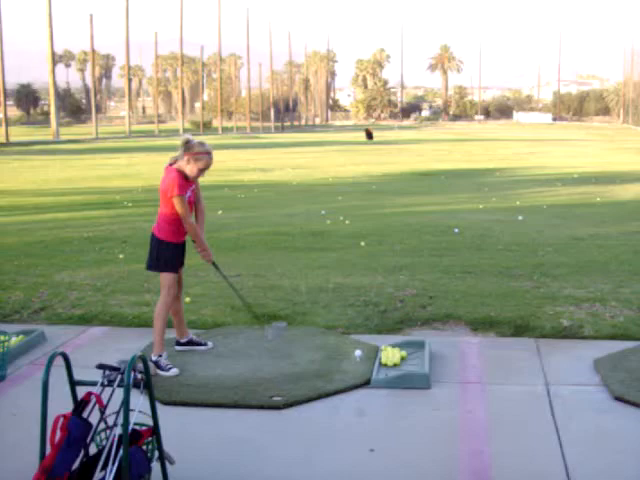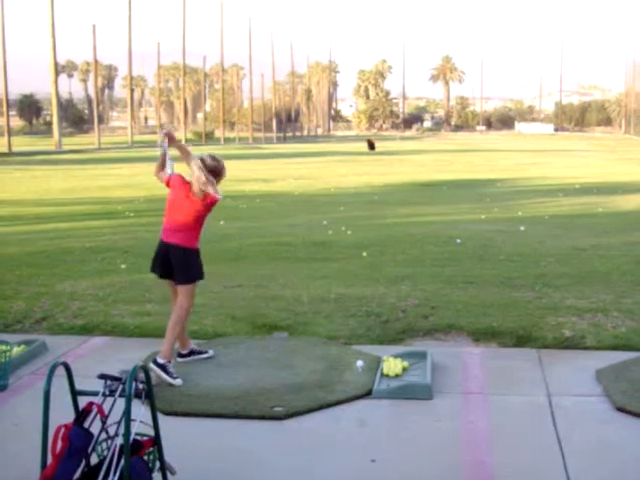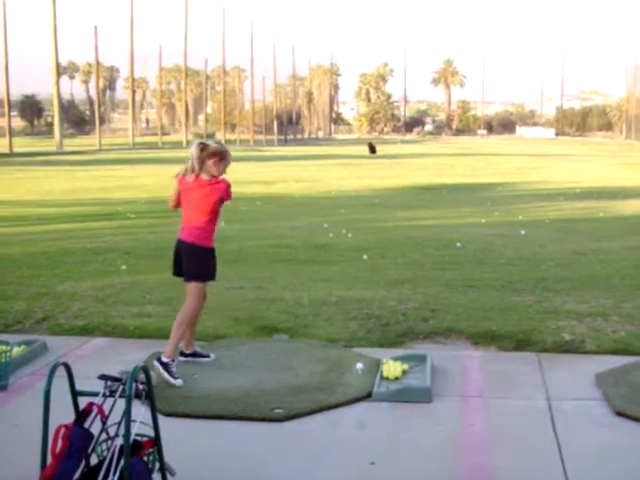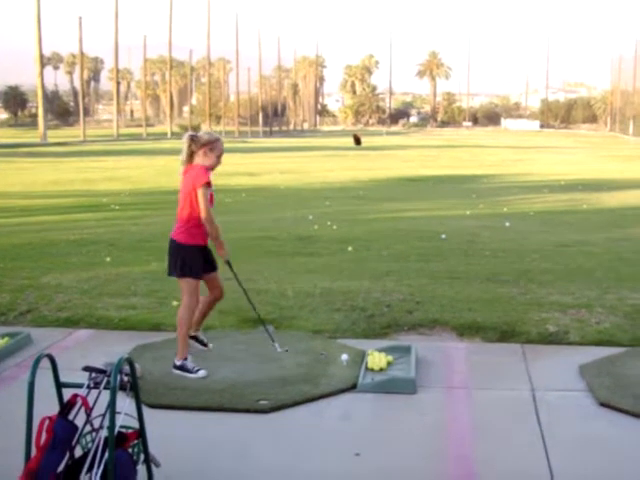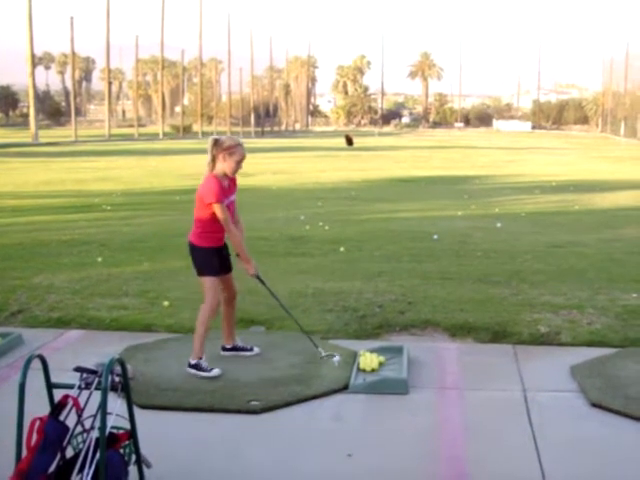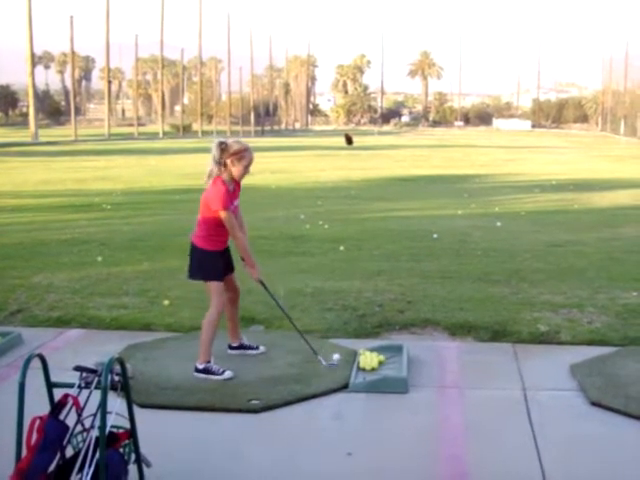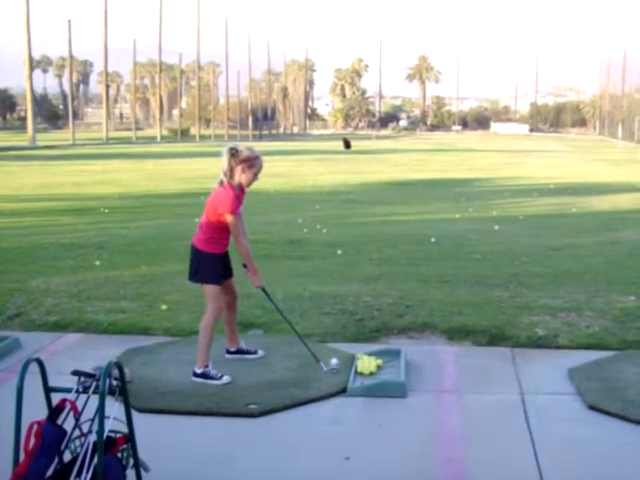
dt=0.5s
person 1, frame 1
left shoulder: (187, 175)
right shoulder: (174, 181)
left elbow: (199, 207)
right elbow: (188, 220)
left wrist: (201, 241)
right wrist: (203, 247)
left hip: (177, 240)
right hip: (165, 242)
left knee: (177, 288)
right knee: (168, 293)
left ankle: (183, 337)
right ankle: (157, 354)
person 1, frame 2
left shoulder: (176, 182)
right shoulder: (212, 199)
left elbow: (158, 172)
right elbow: (194, 164)
left wrist: (167, 147)
right wrist: (178, 145)
left hip: (165, 247)
right hip: (185, 252)
left knee: (179, 301)
right knee: (183, 305)
left ankle: (185, 348)
right ankle: (163, 359)
person 1, frame 3
left shoulder: (184, 178)
right shoulder: (222, 186)
left elbow: (173, 205)
left hip: (184, 243)
right hip: (200, 248)
left knee: (199, 297)
right knee: (192, 303)
left ankle: (188, 348)
right ankle: (166, 357)
person 1, frame 4
left shoulder: (193, 172)
right shoulder: (200, 173)
left elbow: (201, 214)
right elbow: (205, 216)
left wrist: (213, 240)
right wrist: (220, 244)
left hip: (197, 244)
right hip: (185, 244)
left knee: (217, 291)
right knee: (190, 301)
left ankle: (193, 330)
right ankle: (181, 360)
person 1, frame 5
left shoulder: (231, 181)
right shoulder: (212, 187)
left elbow: (236, 219)
right elbow: (229, 227)
left wrist: (242, 252)
right wrist: (247, 260)
left hip: (218, 245)
right hip: (202, 246)
left knee: (230, 293)
right knee: (212, 300)
left ankle: (229, 343)
right ankle: (196, 359)
person 1, frame 6
left shoulder: (234, 184)
right shoulder: (219, 192)
left elbow: (240, 222)
right elbow: (235, 233)
left wrist: (248, 258)
right wrist: (251, 265)
left hip: (219, 247)
right hip: (206, 249)
left knee: (233, 292)
right knee: (218, 303)
left ankle: (235, 342)
right ankle: (203, 363)
person 1, frame 7
left shoulder: (238, 190)
right shoulder: (227, 196)
left elbow: (242, 229)
right elbow: (239, 239)
left wrist: (249, 265)
right wrist: (254, 272)
left hip: (219, 251)
right hip: (206, 252)
left knee: (230, 296)
right knee: (214, 307)
left ankle: (233, 346)
right ankle: (201, 368)
